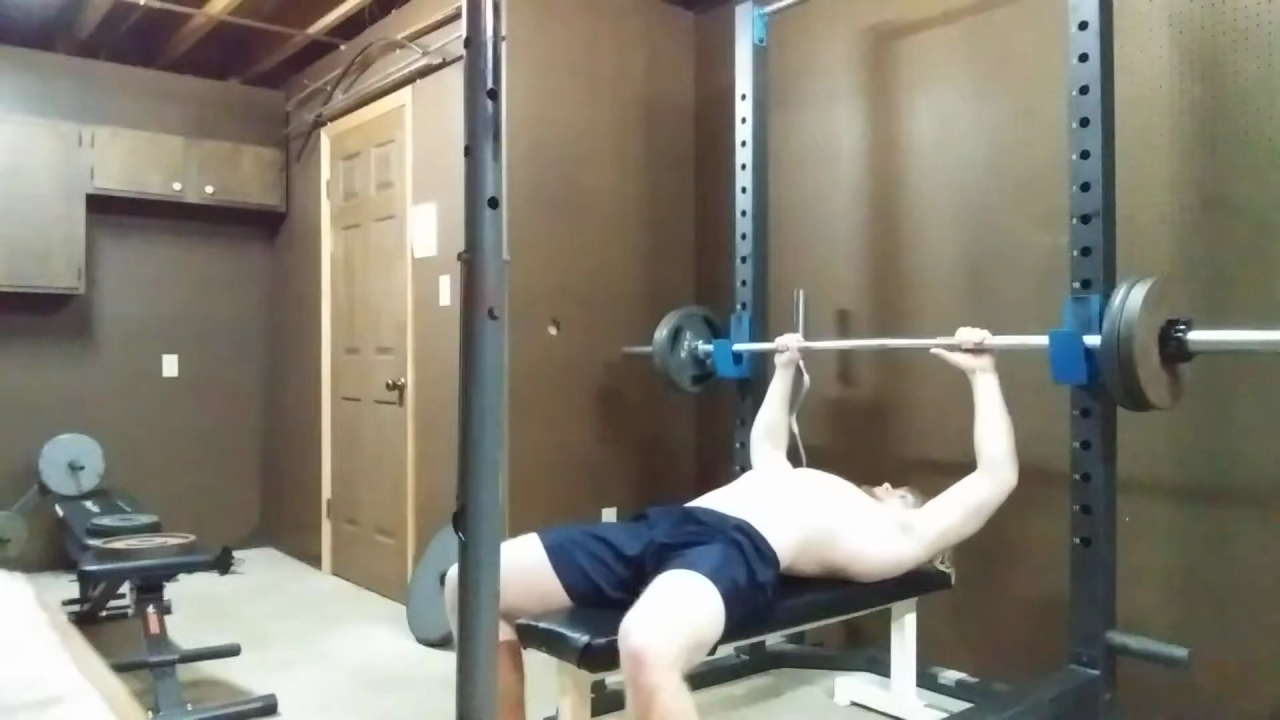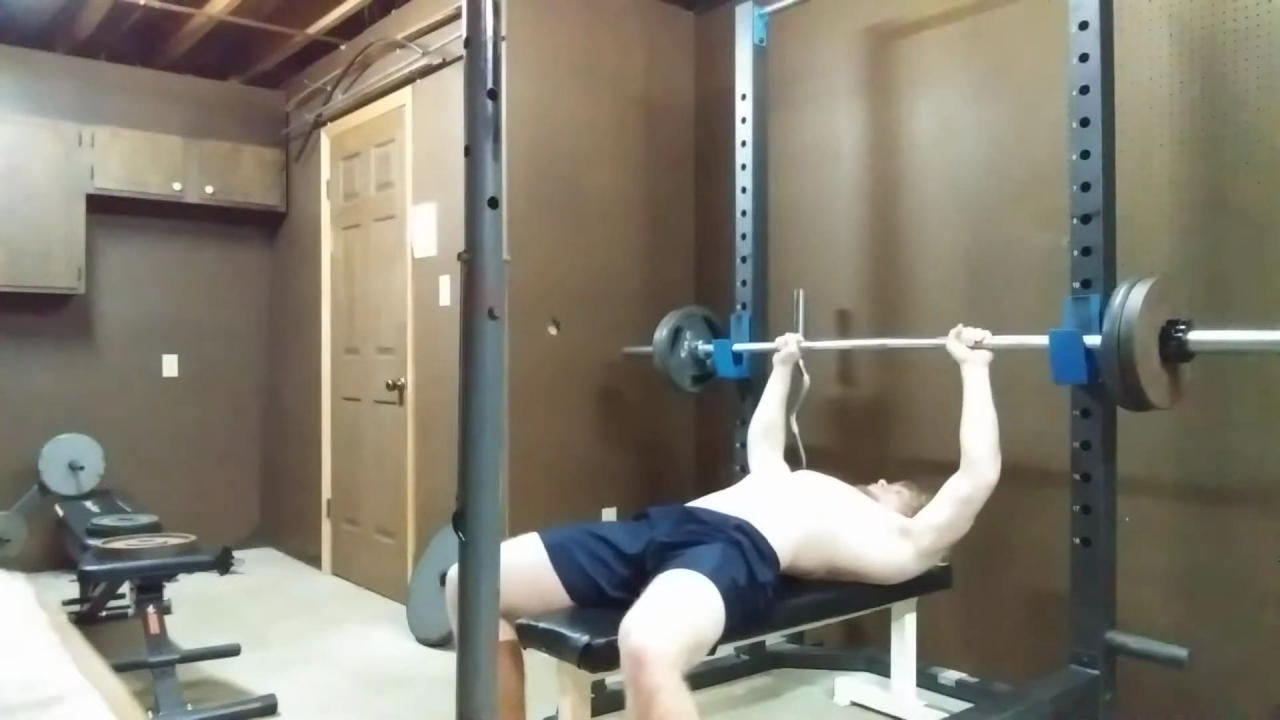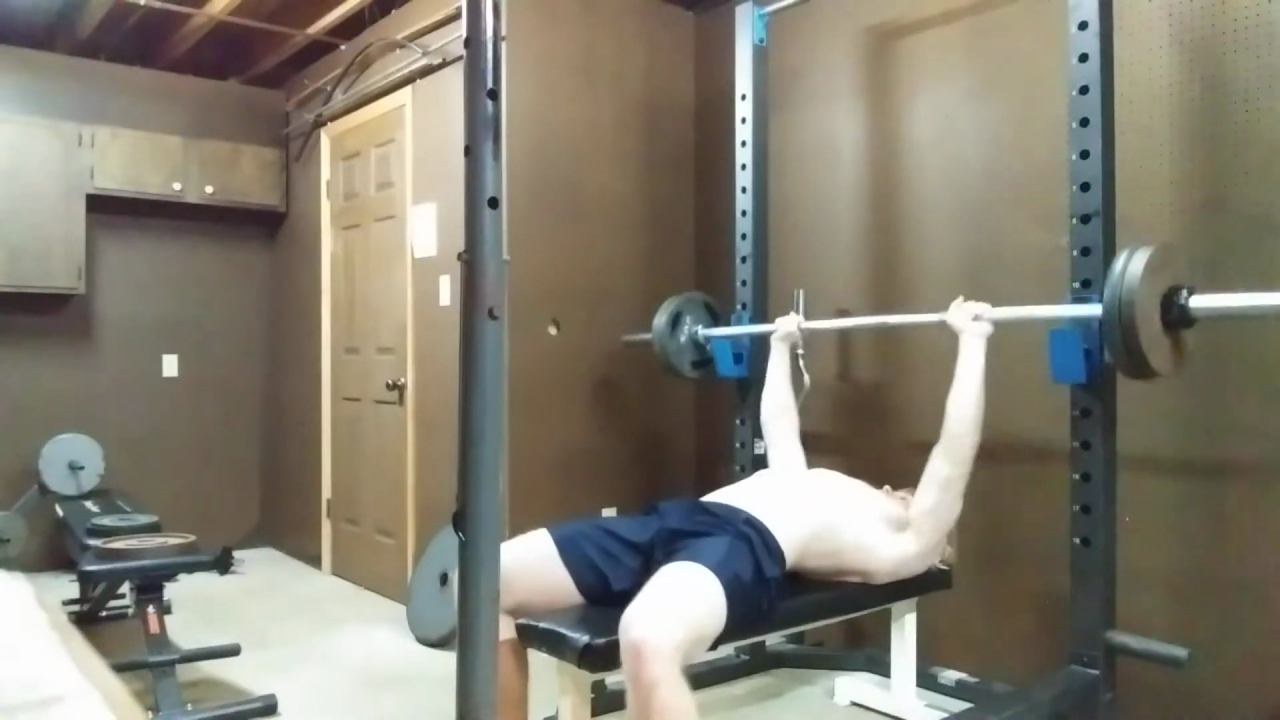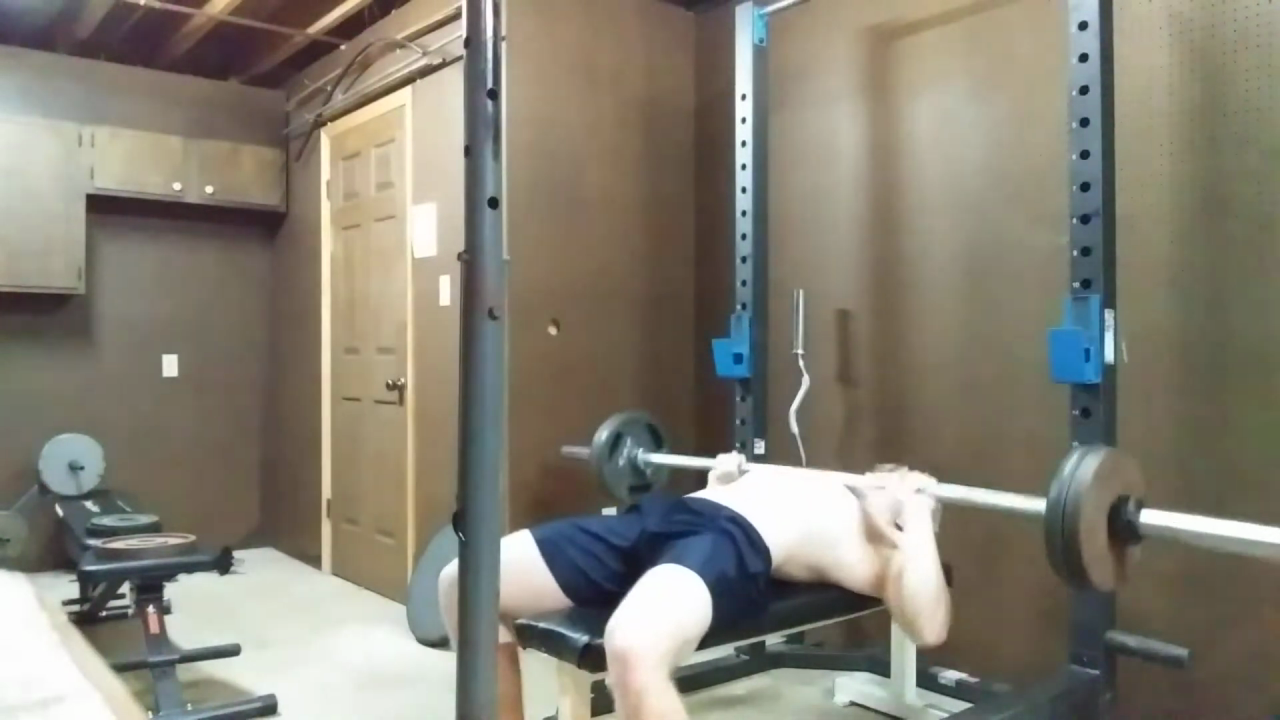
dt=1s
person 1, frame 1
left shoulder: (900, 534)
right shoulder: (819, 499)
left elbow: (997, 476)
right elbow: (765, 446)
left wrist: (981, 373)
right wrist: (784, 368)
left hip: (741, 549)
right hip: (669, 525)
left knee: (646, 647)
person 1, frame 2
left shoulder: (902, 542)
right shoulder: (804, 492)
left elbow: (979, 475)
right elbow: (763, 445)
left wrist: (973, 369)
right wrist: (783, 367)
left hip: (742, 550)
right hip: (670, 525)
left knee: (646, 648)
person 1, frame 3
left shoulder: (903, 544)
right shoulder: (820, 498)
left elbow: (954, 453)
right elbow: (778, 431)
left wrist: (971, 340)
right wrist: (781, 345)
left knee: (646, 641)
person 1, frame 4
left shoulder: (882, 556)
left elbow: (928, 627)
left wrist: (918, 511)
right wrist: (718, 481)
left knee: (633, 647)
right knee: (464, 582)
